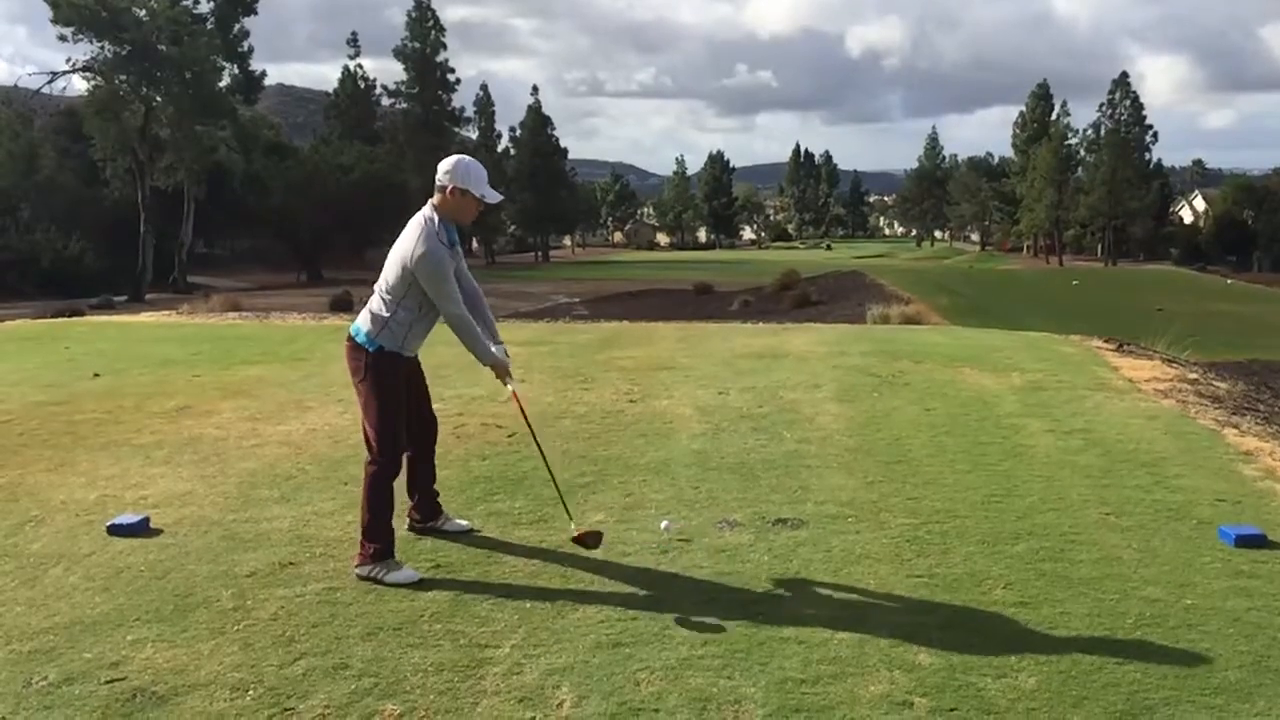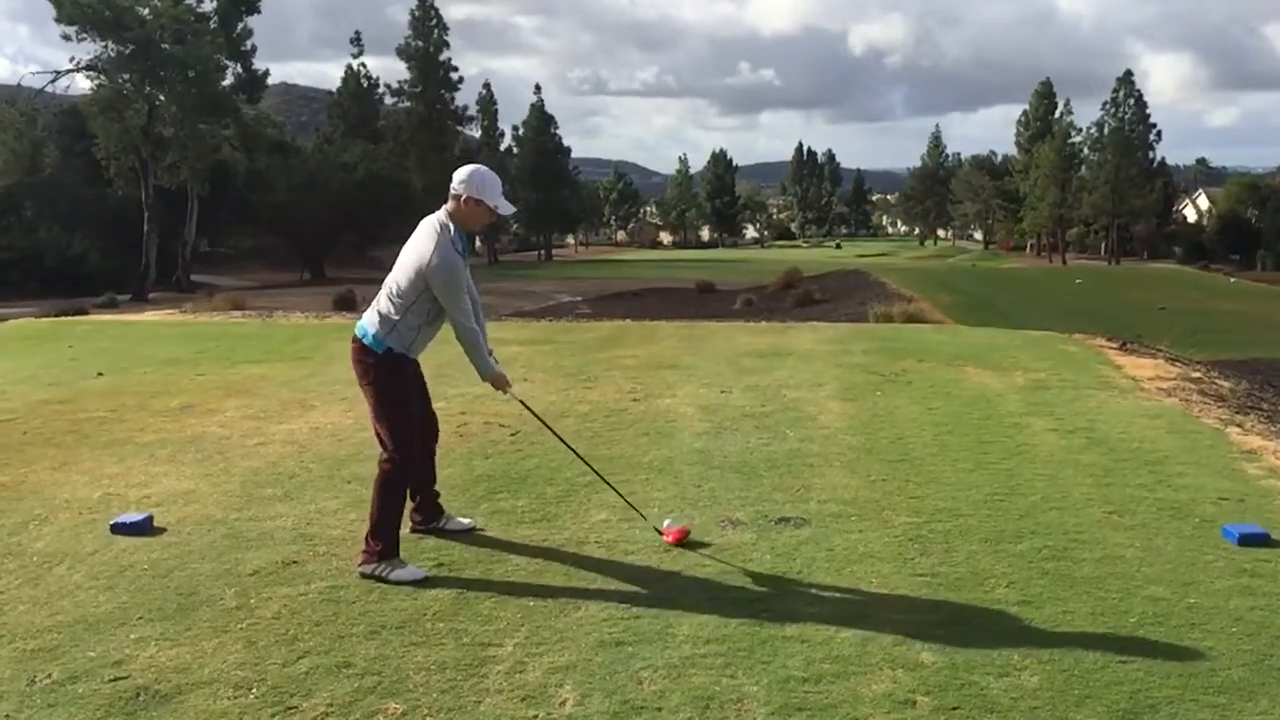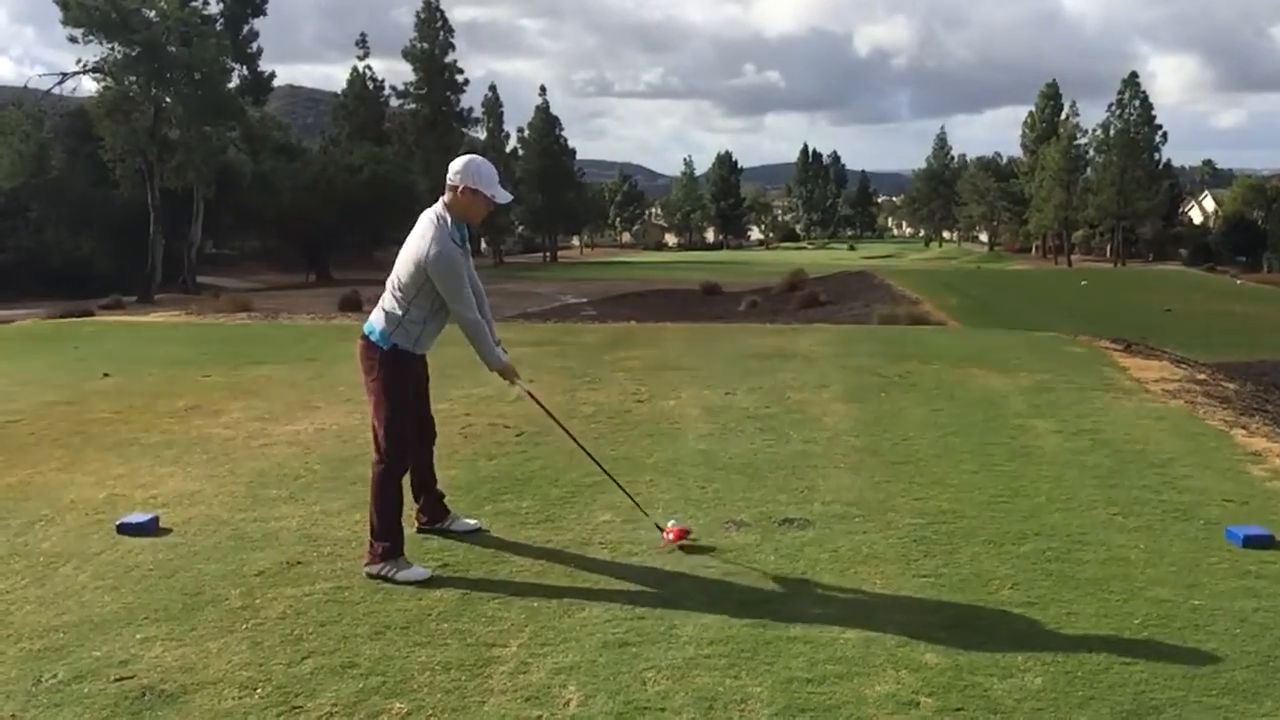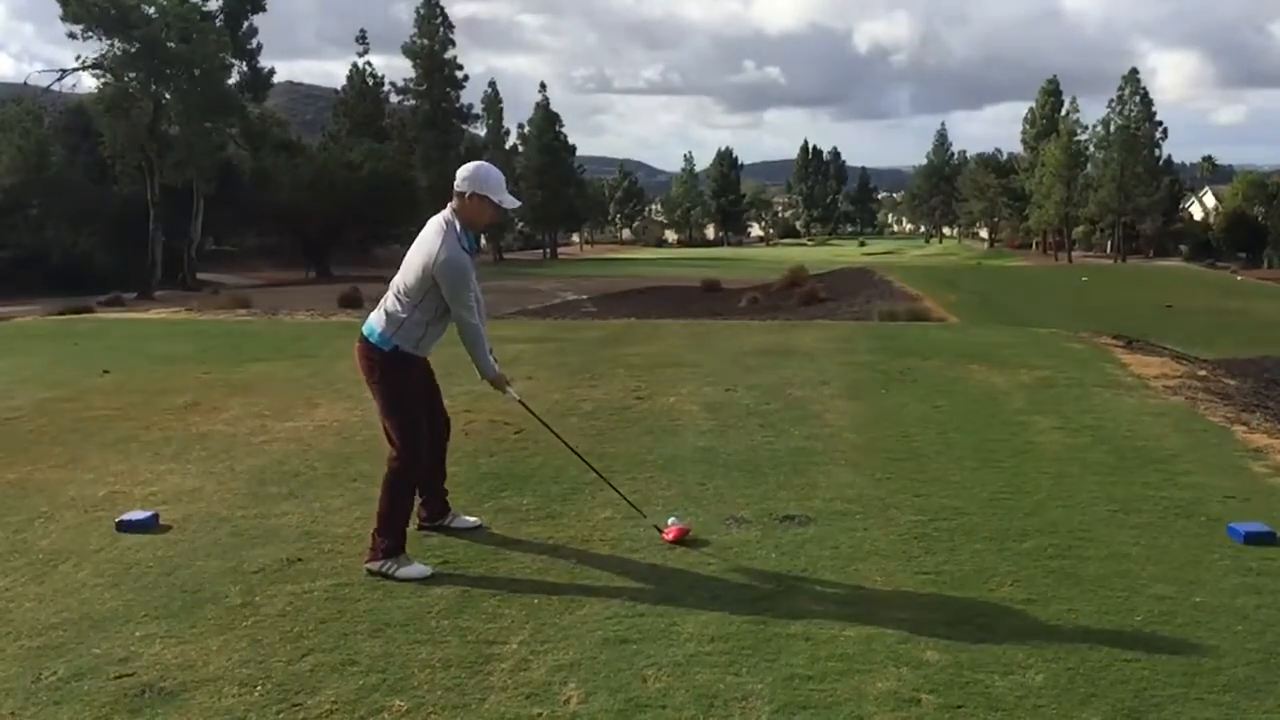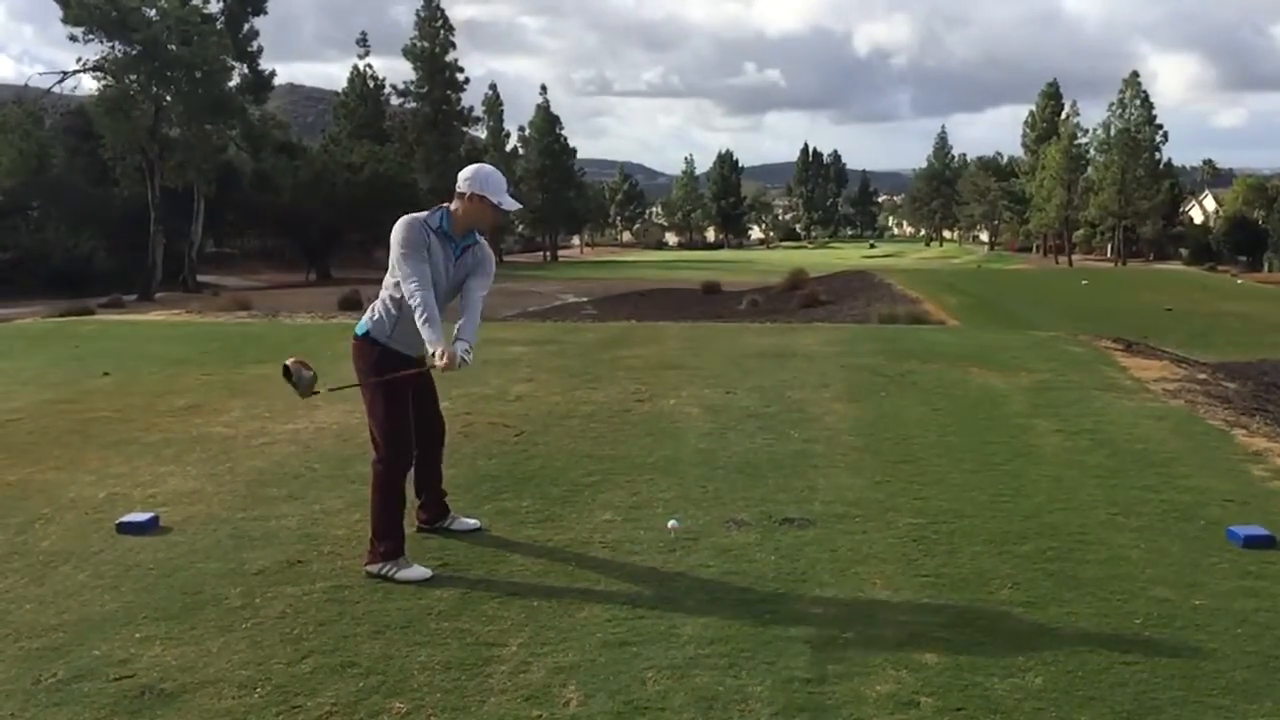
dt=1s
person 1, frame 1
left shoulder: (443, 229)
right shoulder: (427, 247)
left elbow: (469, 291)
right elbow: (455, 313)
left wrist: (496, 345)
right wrist: (489, 358)
left hip: (398, 350)
right hip: (375, 351)
left knee: (423, 431)
right knee: (387, 450)
left ankle: (425, 513)
right ankle: (373, 555)
person 1, frame 2
left shoulder: (442, 228)
right shoulder: (442, 256)
left elbow: (470, 298)
right elbow: (463, 323)
left wrist: (489, 357)
right wrist: (489, 372)
left hip: (396, 349)
right hip: (379, 353)
left knee: (424, 432)
right knee: (401, 450)
left ankle: (427, 513)
right ankle: (377, 554)
person 1, frame 3
left shoulder: (449, 224)
right shoulder: (439, 247)
left elbow: (473, 290)
right elbow: (466, 314)
left wrist: (496, 345)
right wrist: (496, 361)
left hip: (407, 348)
right hip: (388, 351)
left knee: (422, 436)
right knee: (394, 451)
left ankle: (432, 513)
right ankle: (383, 555)
person 1, frame 4
left shoulder: (449, 227)
right shoulder: (450, 254)
left elbow: (474, 302)
right elbow: (466, 321)
left wrist: (488, 356)
right wrist: (488, 370)
left hip: (405, 349)
right hip: (387, 353)
left knee: (436, 429)
right knee: (409, 448)
left ankle: (434, 510)
right ankle: (384, 552)
person 1, frame 5
left shoulder: (481, 255)
right shoulder: (412, 228)
left elbow: (471, 303)
right elbow: (417, 292)
left wrist: (461, 346)
right wrist: (437, 341)
left hip: (414, 353)
right hip: (378, 347)
left knee: (431, 433)
right knee: (395, 450)
left ankle: (433, 513)
right ankle: (384, 554)
